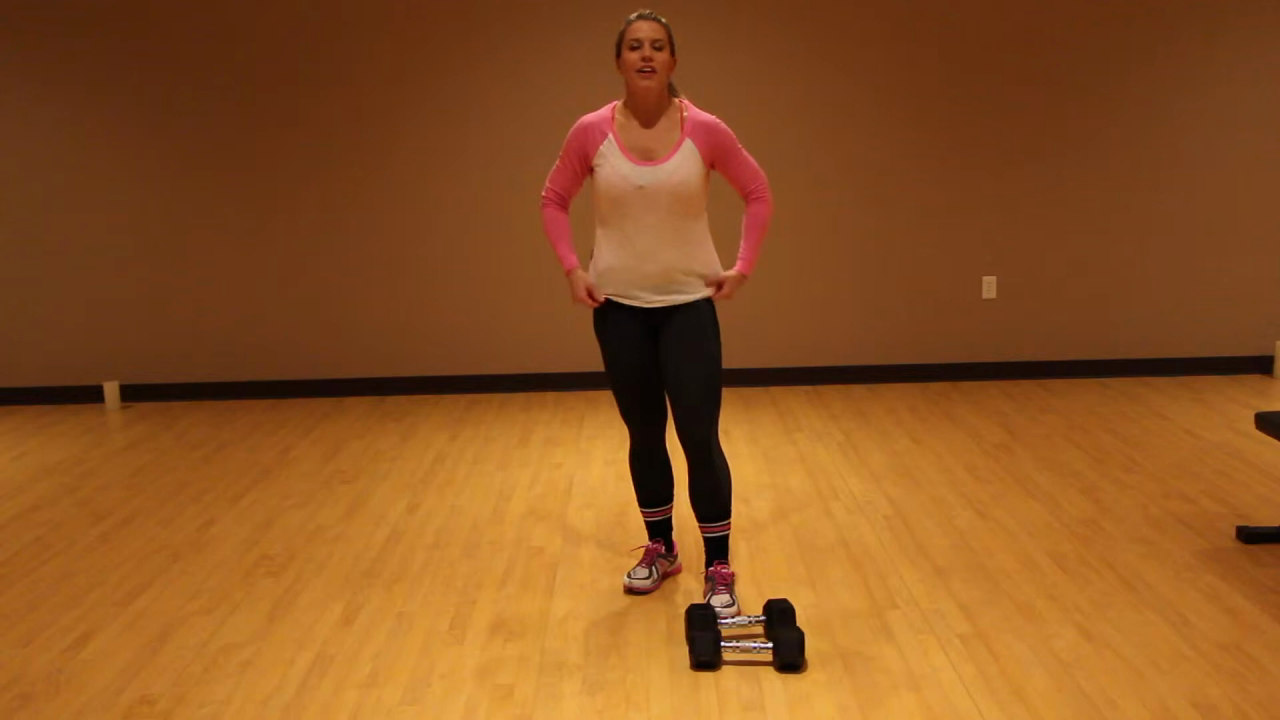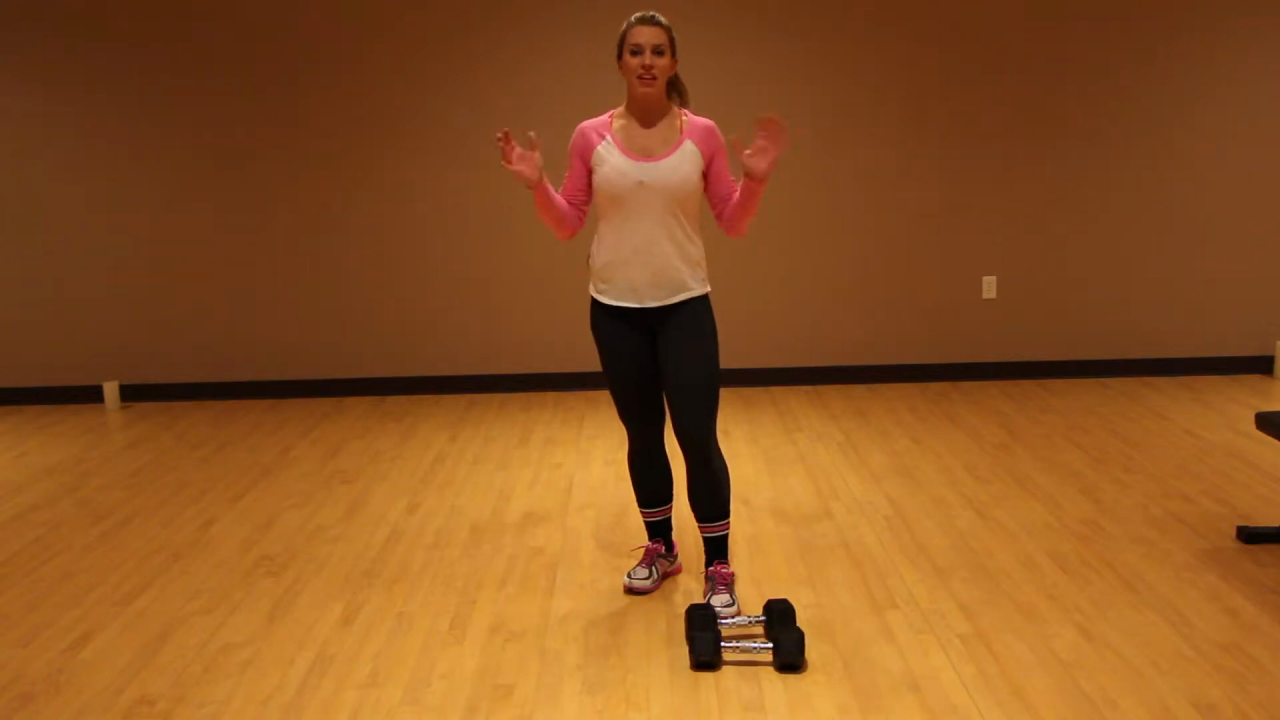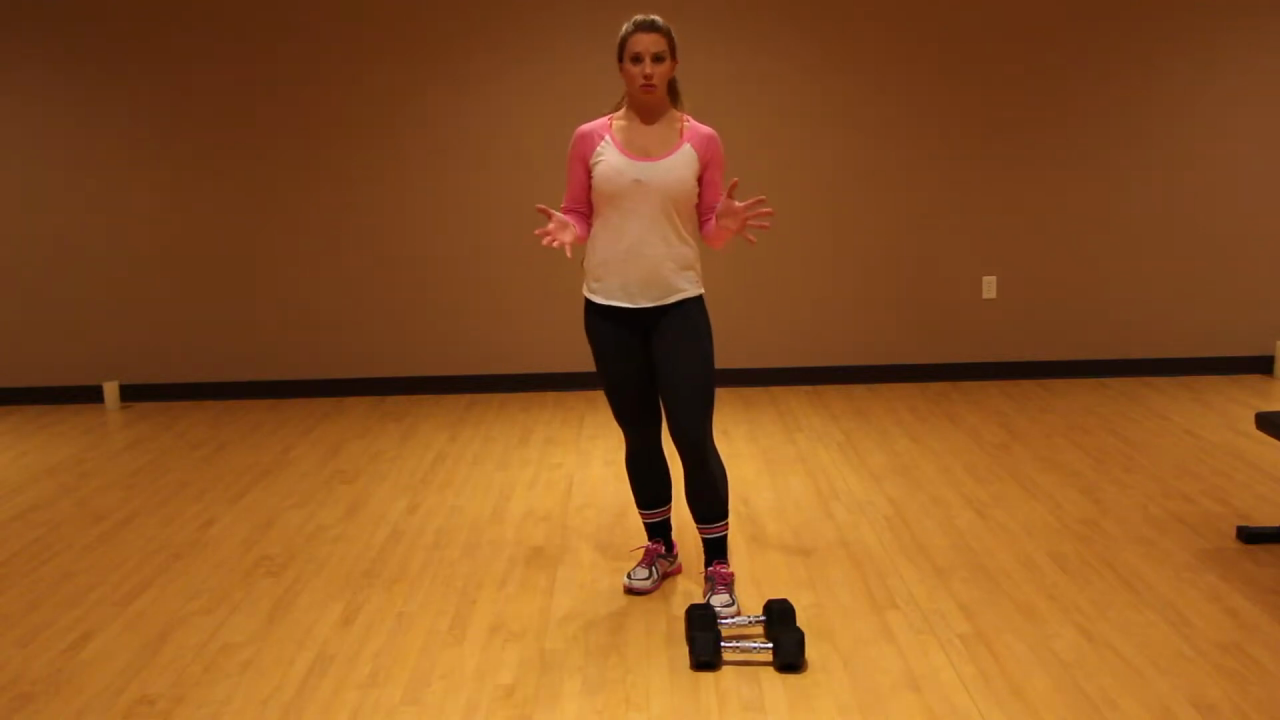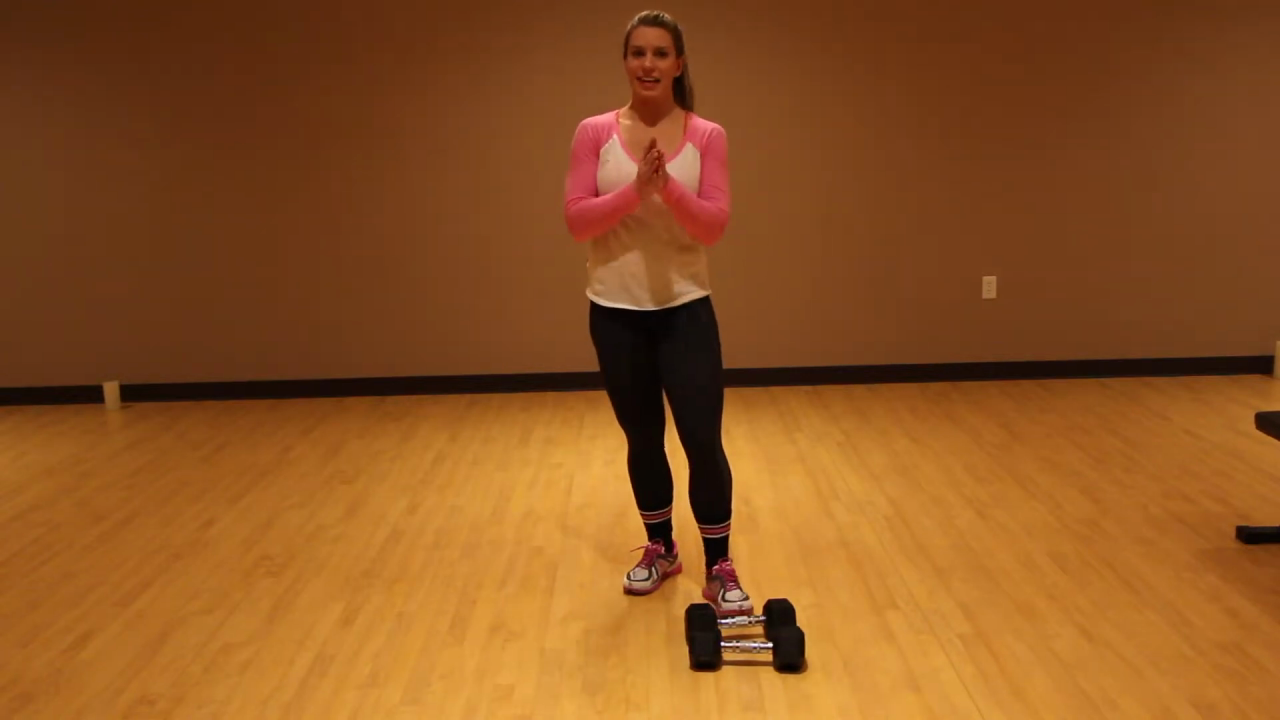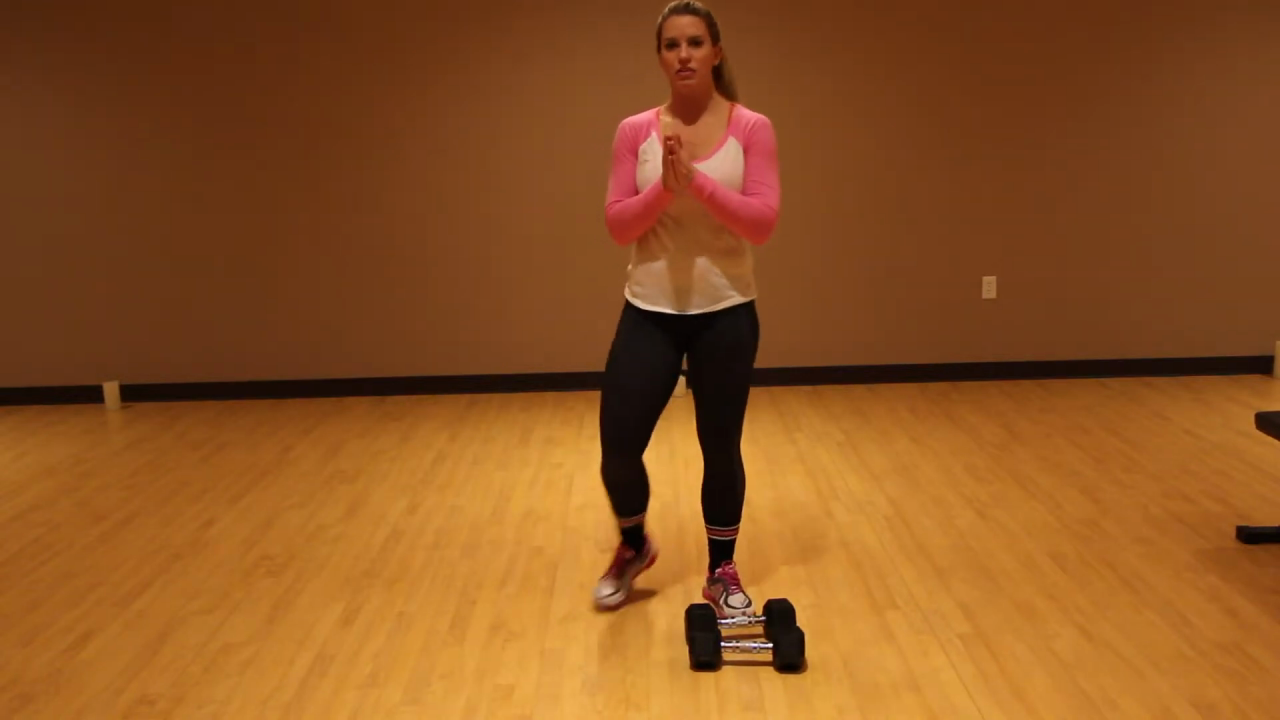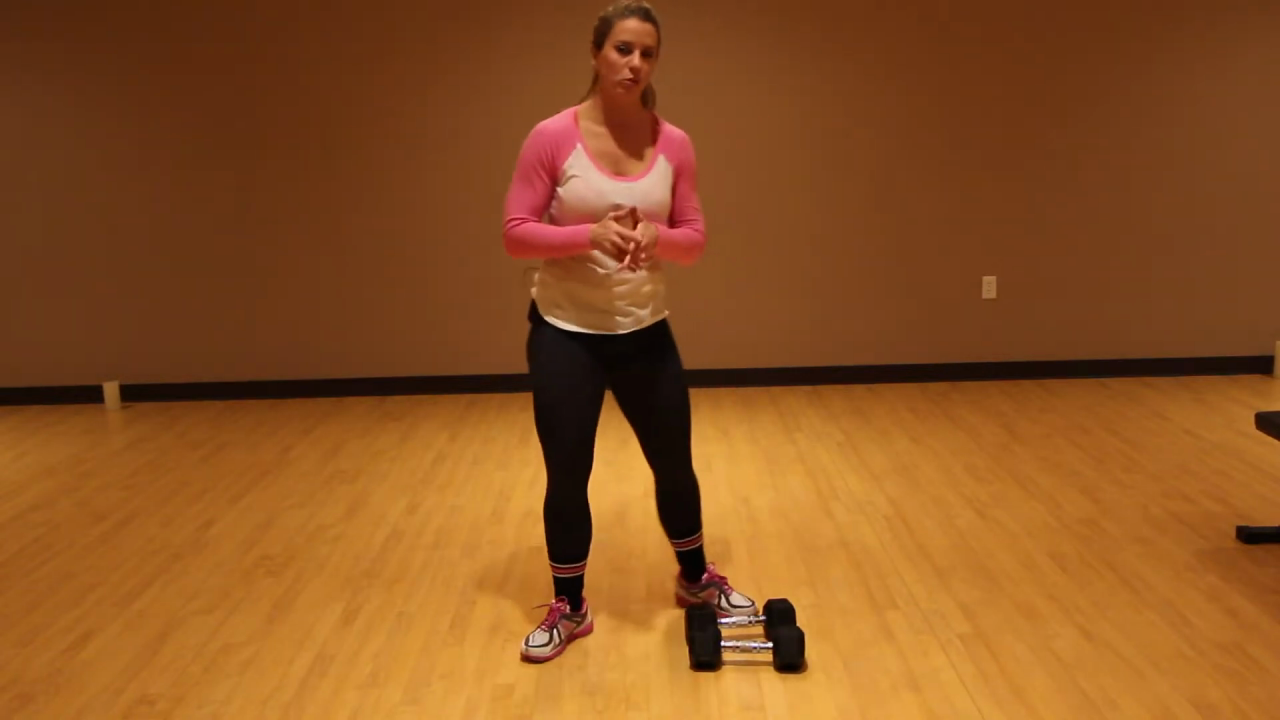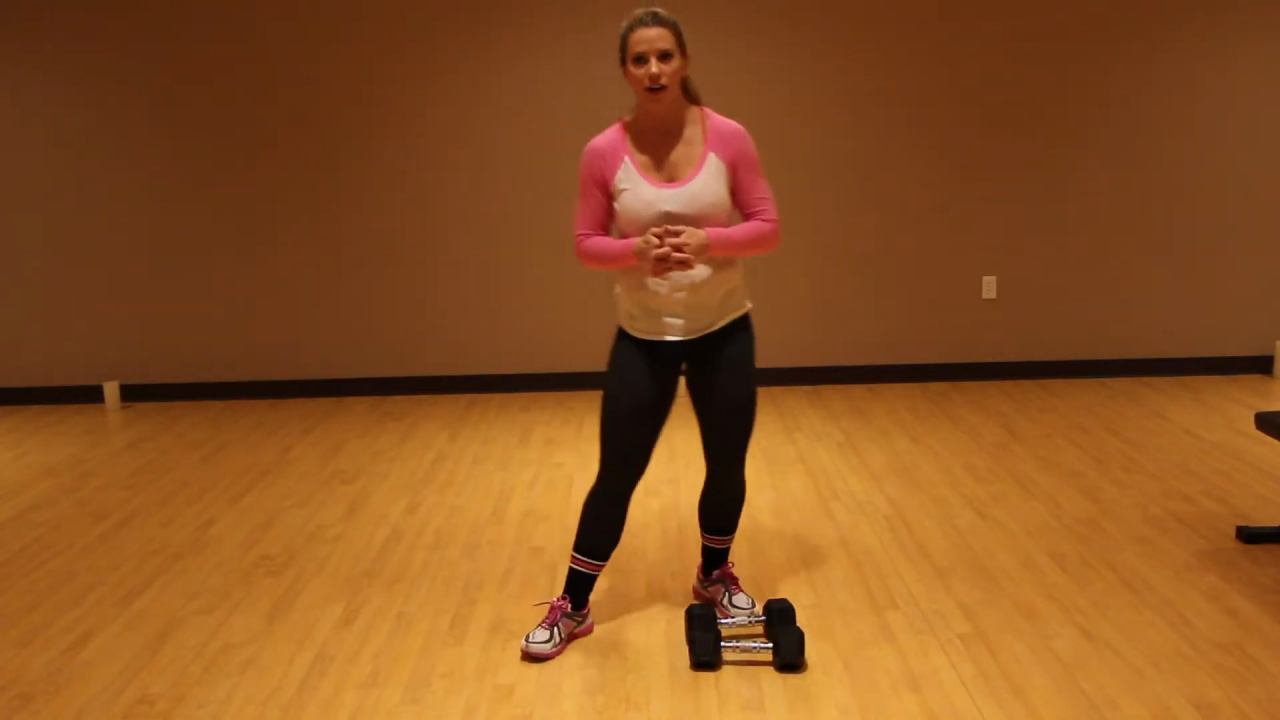
dt=0.7s
person 1, frame 1
left shoulder: (705, 130)
right shoulder: (590, 131)
left elbow: (758, 193)
right elbow: (553, 200)
left wrist: (742, 267)
right wrist: (572, 268)
left hip: (688, 304)
right hip: (619, 307)
left knee: (699, 437)
right knee: (644, 436)
left ankle: (719, 568)
right ankle: (660, 549)
person 1, frame 2
left shoulder: (703, 134)
right shoulder: (590, 136)
left elbow: (731, 221)
right elbow: (568, 222)
left wrist: (756, 180)
right wrist: (536, 184)
left hip: (684, 306)
right hip: (615, 310)
left knee: (698, 437)
right knee: (642, 435)
left ankle: (718, 567)
right ankle: (660, 548)
person 1, frame 3
left shoulder: (702, 141)
right shoulder: (590, 138)
left elbow: (710, 233)
right elbow: (575, 212)
left wrist: (725, 223)
right wrist: (567, 228)
left hip: (679, 306)
right hip: (609, 308)
left knee: (694, 438)
right knee: (639, 437)
left ankle: (718, 567)
right ankle: (660, 549)
person 1, frame 4
left shoulder: (707, 136)
right shoulder: (593, 132)
left elbow: (714, 226)
right elbow: (577, 220)
left wrist: (666, 186)
right wrist: (636, 187)
left hip: (685, 307)
right hip: (616, 310)
left knee: (703, 440)
right knee: (642, 438)
left ankle: (720, 568)
right ankle: (660, 550)
person 1, frame 5
left shoulder: (751, 130)
right shoulder: (634, 132)
left elbow: (764, 222)
right elbow: (619, 226)
left wrist: (701, 182)
right wrist: (664, 186)
left hip: (724, 312)
right hip: (648, 312)
left knee: (720, 450)
right knee: (617, 445)
left ankle: (722, 575)
right ankle: (634, 546)
person 1, frame 6
left shoulder: (674, 144)
right shoulder: (552, 137)
left elbow: (694, 239)
right elbow: (515, 233)
left wrist: (654, 237)
right wrist: (591, 235)
left hip: (644, 331)
right hip: (564, 331)
left knee: (673, 464)
right knee: (566, 474)
left ankle: (697, 578)
right ankle: (568, 608)
person 1, frame 7
left shoulder: (729, 138)
right shoulder: (603, 152)
left elbow: (768, 228)
right elbow: (586, 244)
left wrist: (706, 241)
right wrist: (636, 250)
left hip: (723, 331)
right hip: (642, 336)
left knee: (727, 466)
right knee: (617, 473)
left ankle: (714, 575)
right ankle: (572, 607)
